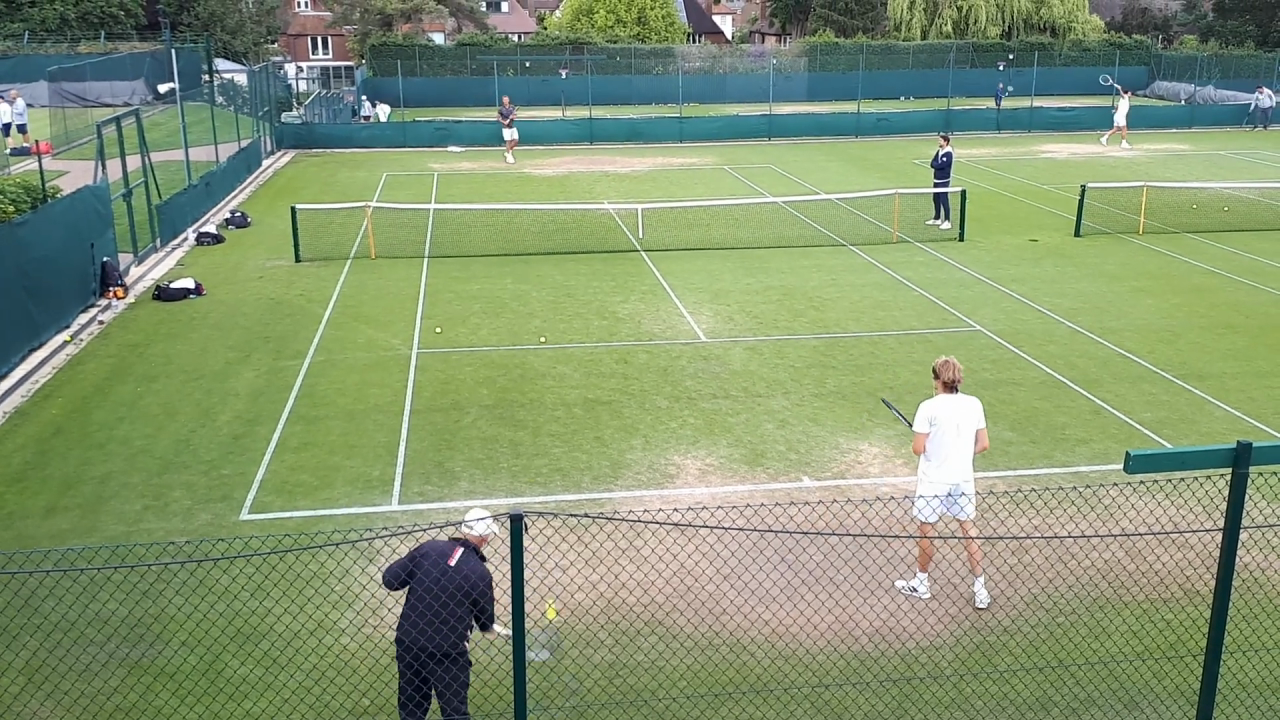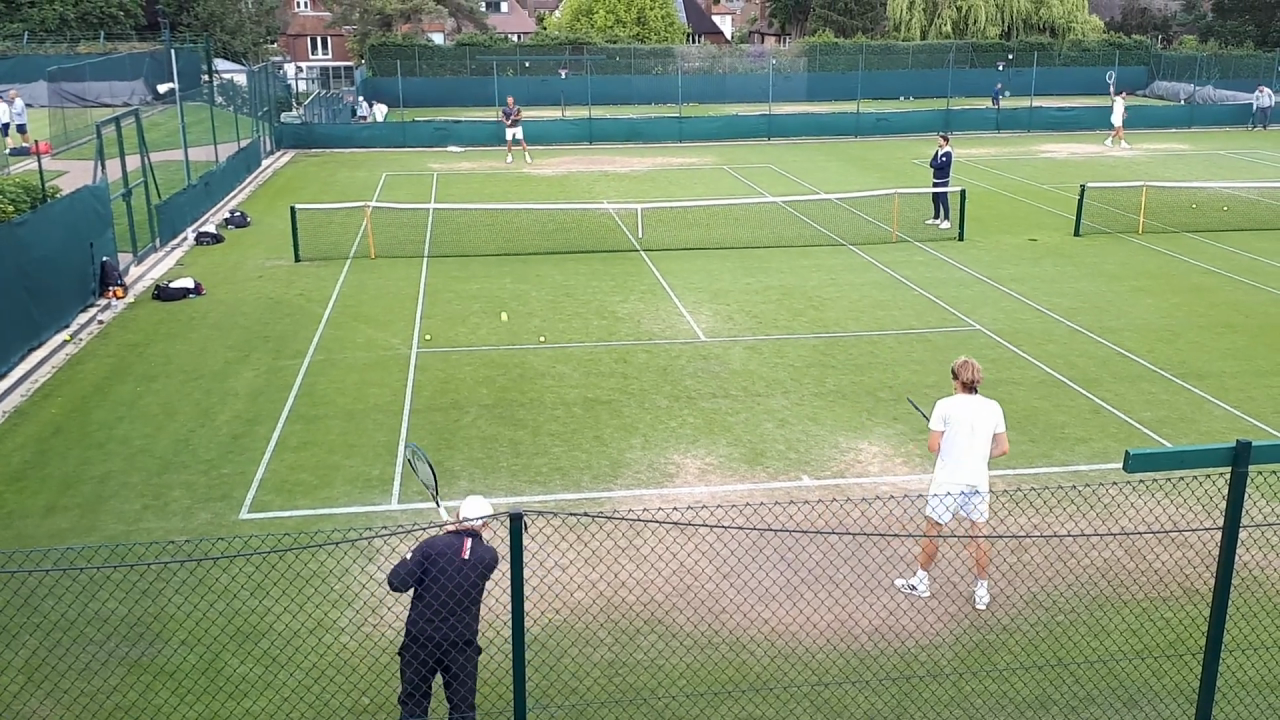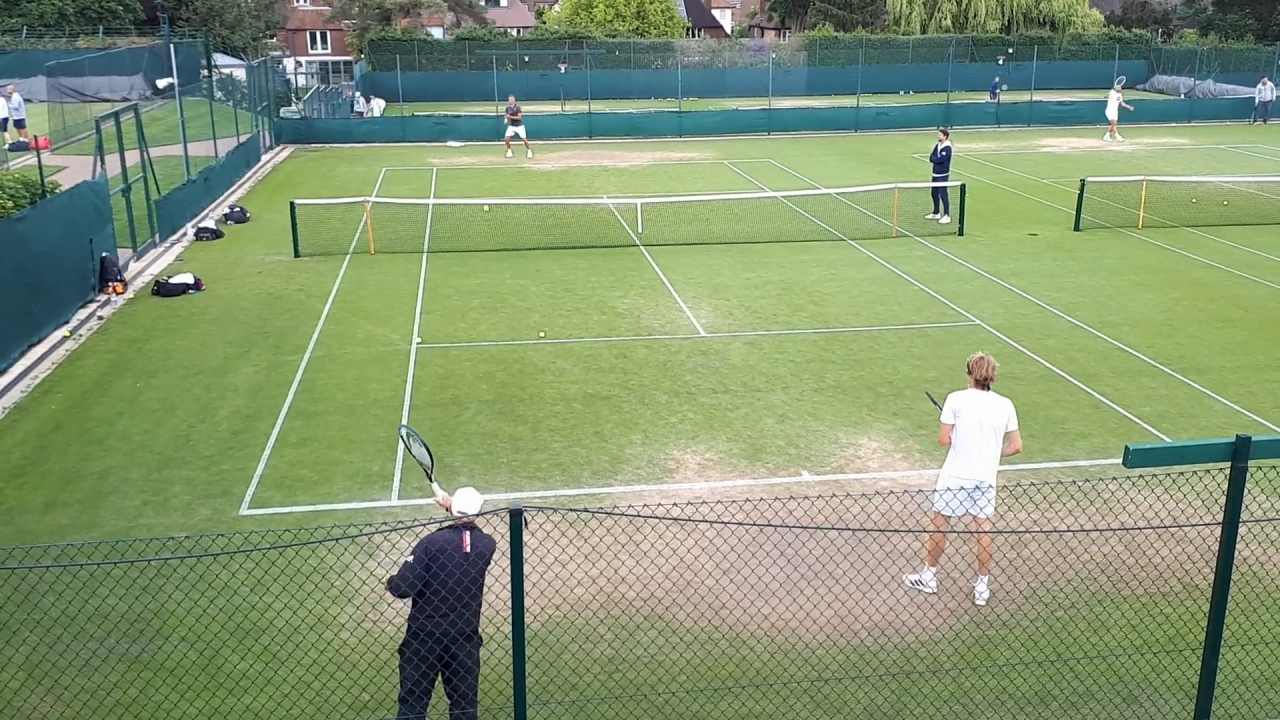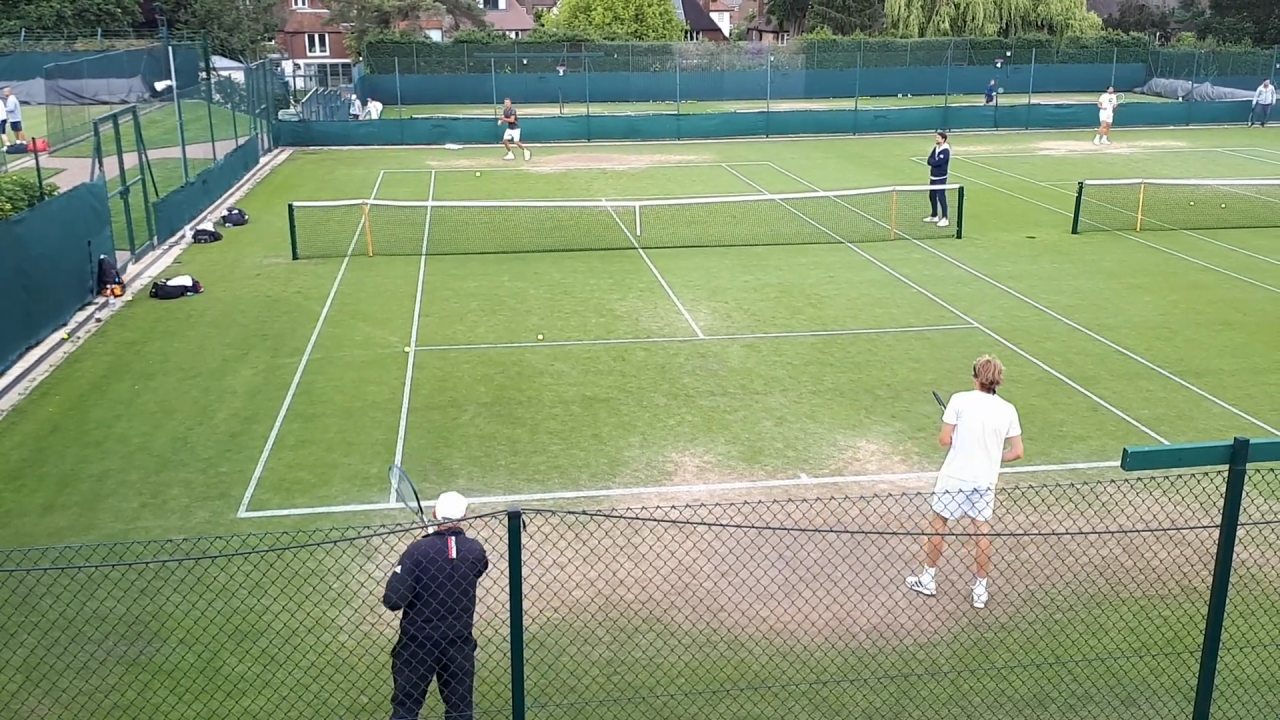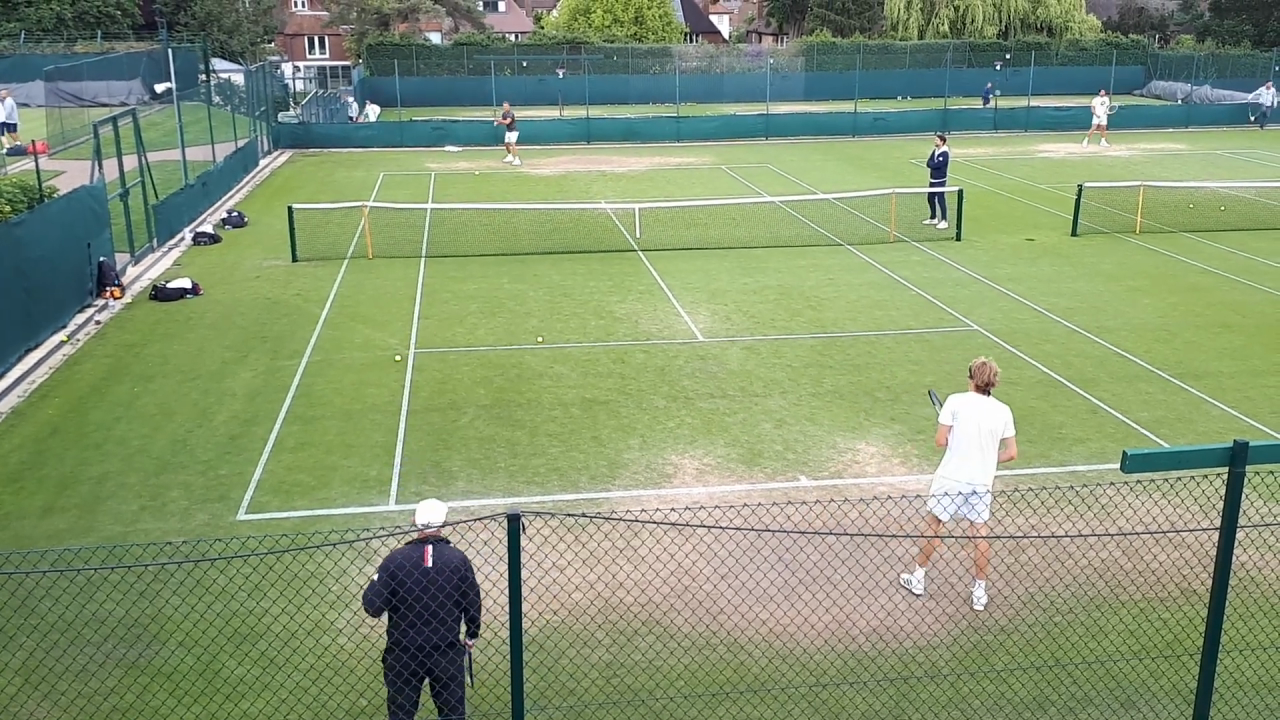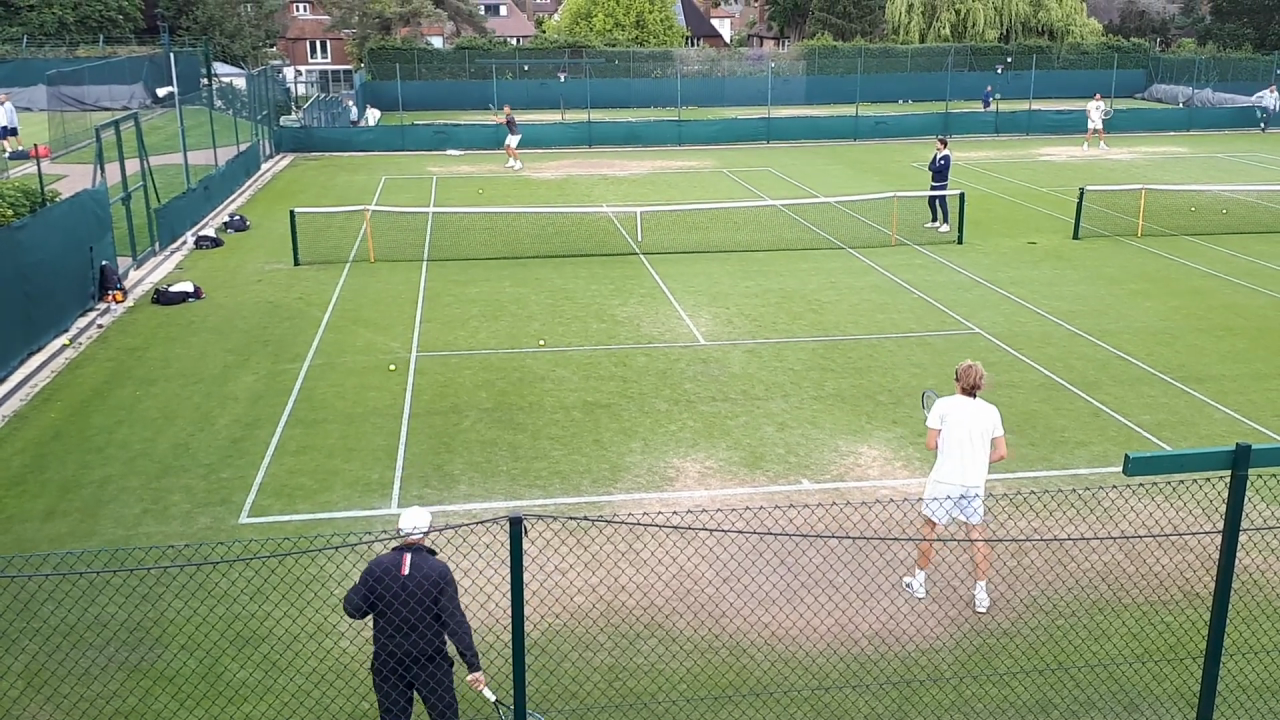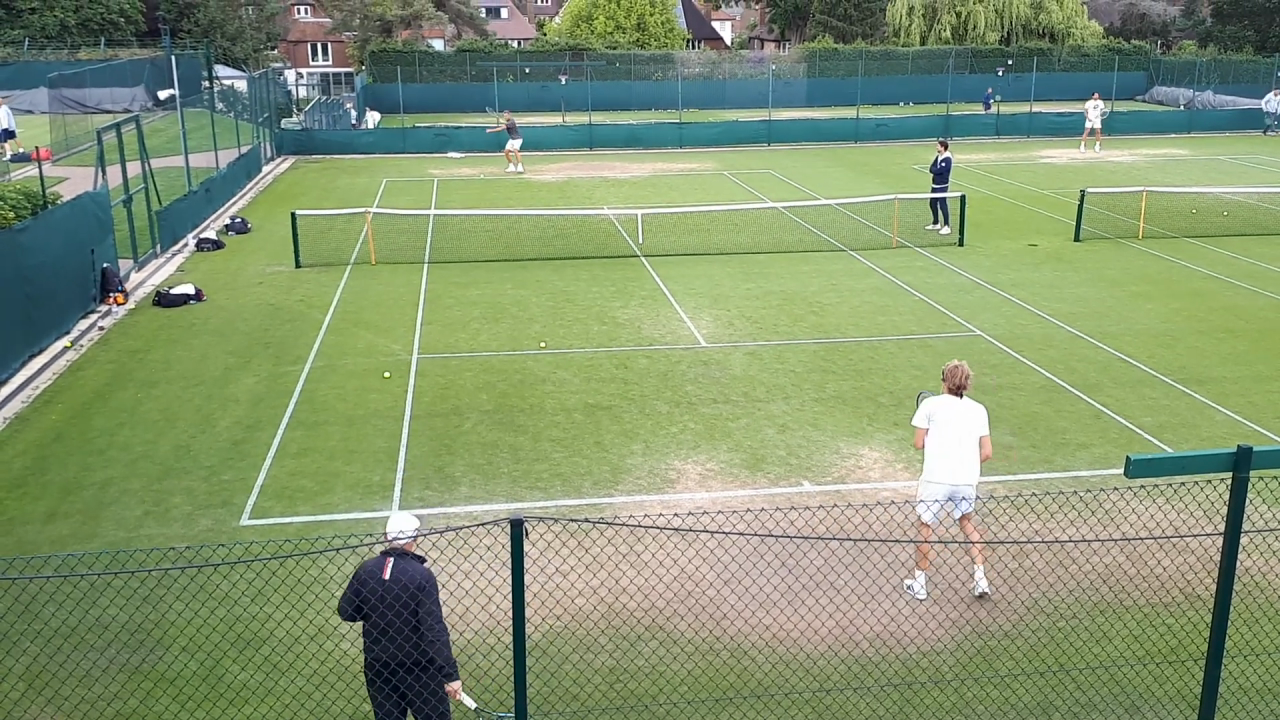
dt=0.2s
person 1, frame 1
left shoulder: (929, 407)
right shoulder: (974, 404)
left elbow: (918, 449)
right elbow: (984, 444)
left wrist: (924, 443)
left hip: (934, 480)
right hip: (963, 479)
left knee: (927, 530)
right knee: (969, 530)
left ankle: (921, 584)
right ankle: (980, 589)
person 1, frame 2
left shoulder: (945, 406)
right shoulder: (993, 407)
left elbow: (933, 447)
right elbow: (1003, 448)
left hip: (948, 481)
right hip: (978, 482)
left knee: (933, 529)
right knee: (978, 533)
left ankle: (921, 581)
right ankle: (982, 591)
person 1, frame 3
left shoulder: (956, 399)
right shoulder: (1005, 405)
left elbow: (944, 440)
right elbow: (1017, 446)
left hip: (956, 475)
right hip: (985, 478)
left knee: (940, 523)
right knee: (983, 529)
left ankle: (928, 577)
right ankle: (982, 587)
person 1, frame 4
left shoulder: (960, 400)
right shoulder: (1008, 410)
left elbow: (944, 440)
right elbow: (1017, 452)
left hip: (955, 477)
right hip: (985, 481)
left knee: (939, 525)
right knee: (982, 532)
left ankle: (928, 579)
right ankle: (980, 589)
person 1, frame 5
left shoulder: (956, 401)
right shoulder: (1003, 411)
left elbow: (940, 441)
right elbow: (1011, 453)
left hip: (951, 478)
right hip: (981, 482)
left knee: (933, 526)
right knee: (980, 534)
left ankle: (918, 578)
right ankle: (979, 592)
person 1, frame 6
left shoulder: (943, 405)
right shoulder: (991, 411)
left elbow: (931, 444)
right elbow: (1001, 453)
left hip: (944, 481)
right hip: (974, 484)
left knee: (929, 529)
right knee: (977, 535)
left ankle: (919, 582)
right ankle: (981, 594)
person 1, frame 7
left shoulder: (930, 404)
right shoulder: (979, 410)
left elbow: (918, 444)
right elbow: (987, 453)
left hip: (936, 480)
right hip: (966, 481)
left knee: (925, 528)
right knee: (968, 524)
left ankle: (919, 583)
right ankle: (979, 577)
person 2, frame 1
left shoulder: (428, 549)
right shoulder: (478, 574)
left elbow: (390, 579)
right elbow: (485, 617)
right wrist: (490, 628)
left hip: (407, 644)
right hip: (447, 653)
person 2, frame 2
left shoulder: (433, 545)
right shoulder: (488, 556)
left elbow: (397, 582)
right wrist: (457, 532)
left hip: (419, 639)
right hip: (460, 643)
person 2, frame 3
left shoulder: (432, 542)
right shoulder: (487, 545)
left elbow: (402, 587)
left wrist: (391, 583)
right wrist: (452, 506)
left hip: (423, 636)
right hip: (464, 638)
person 2, frame 4
left shoulder: (418, 549)
right shoulder: (476, 550)
left elbow: (395, 599)
left wrist: (387, 597)
left hip: (416, 642)
right hip: (458, 642)
person 2, frame 5
left shoulder: (396, 559)
right shoulder: (458, 559)
left elbow: (373, 606)
right elbow: (472, 604)
left wrist: (398, 600)
right wrist: (472, 634)
left hip: (403, 652)
right hip: (446, 651)
person 2, frame 6
left shoulder: (378, 566)
right shoulder: (438, 569)
left elbow: (352, 608)
right elbow: (454, 621)
right wrist: (473, 664)
left hip: (388, 662)
right hip: (431, 661)
person 2, frame 7
left shoulder: (365, 570)
right shoulder: (421, 575)
left elbow: (346, 612)
right elbow: (434, 630)
right wrist: (450, 674)
left hip: (378, 666)
right hip: (418, 668)
